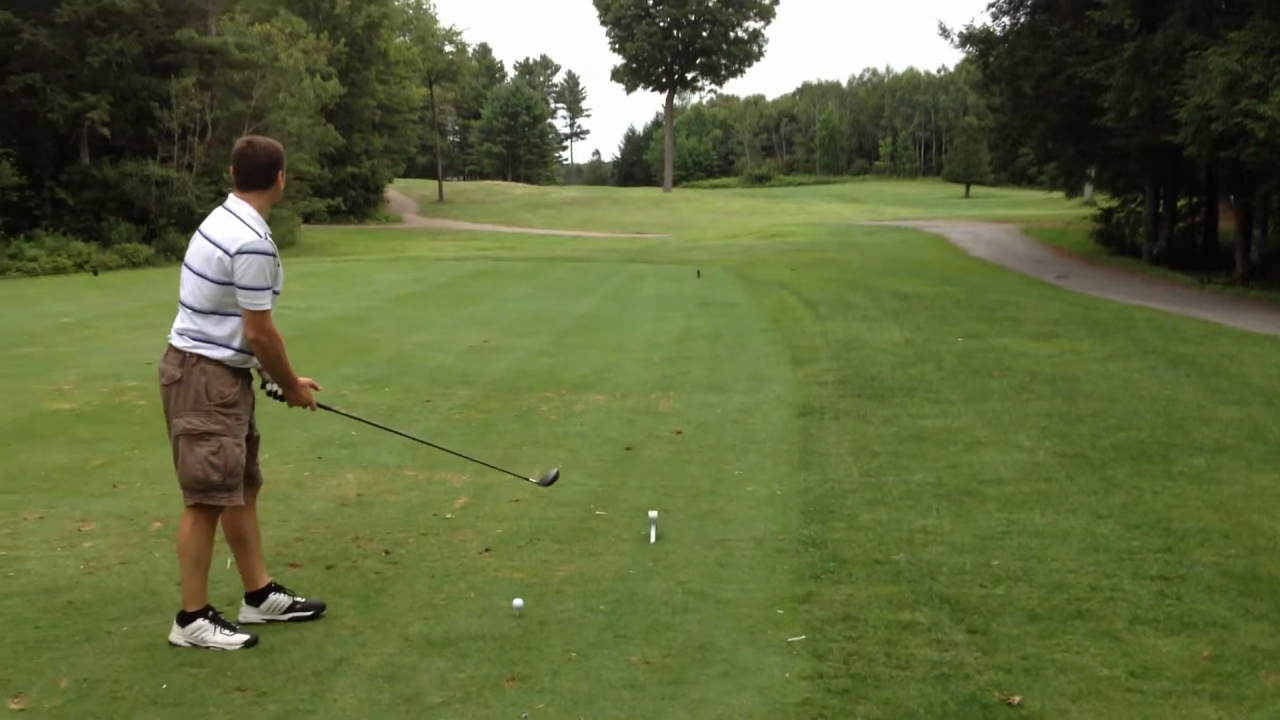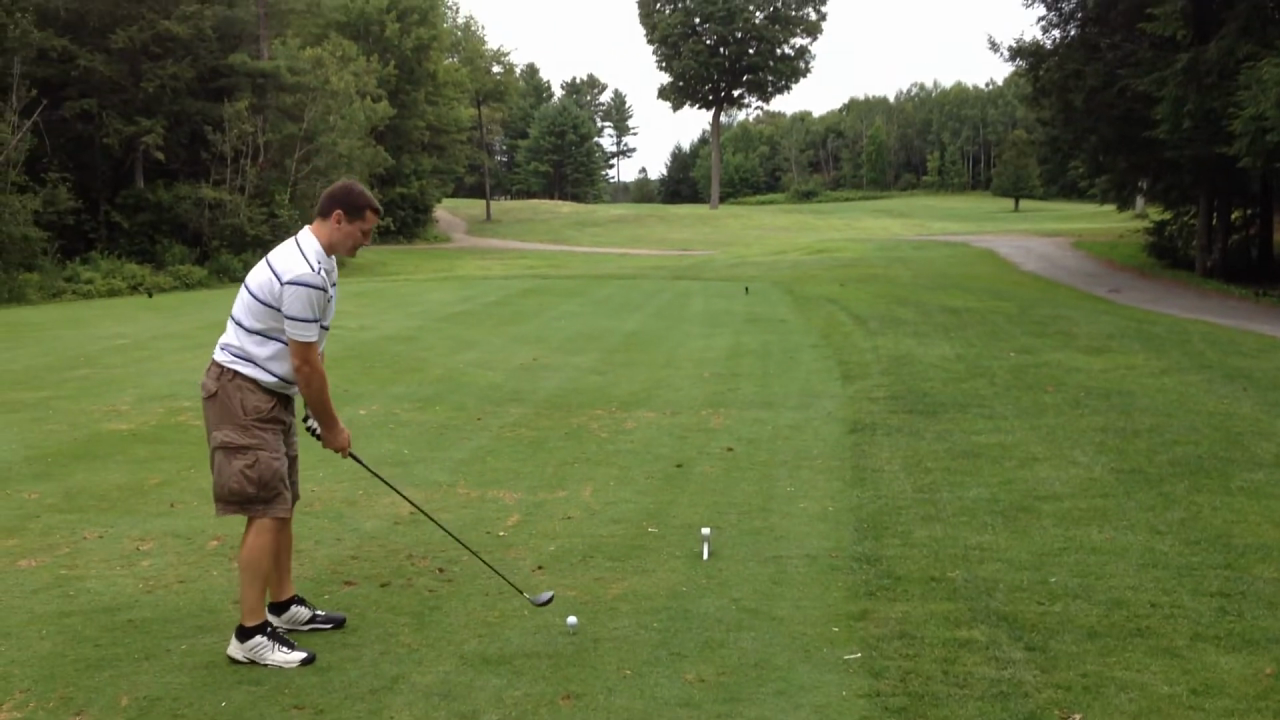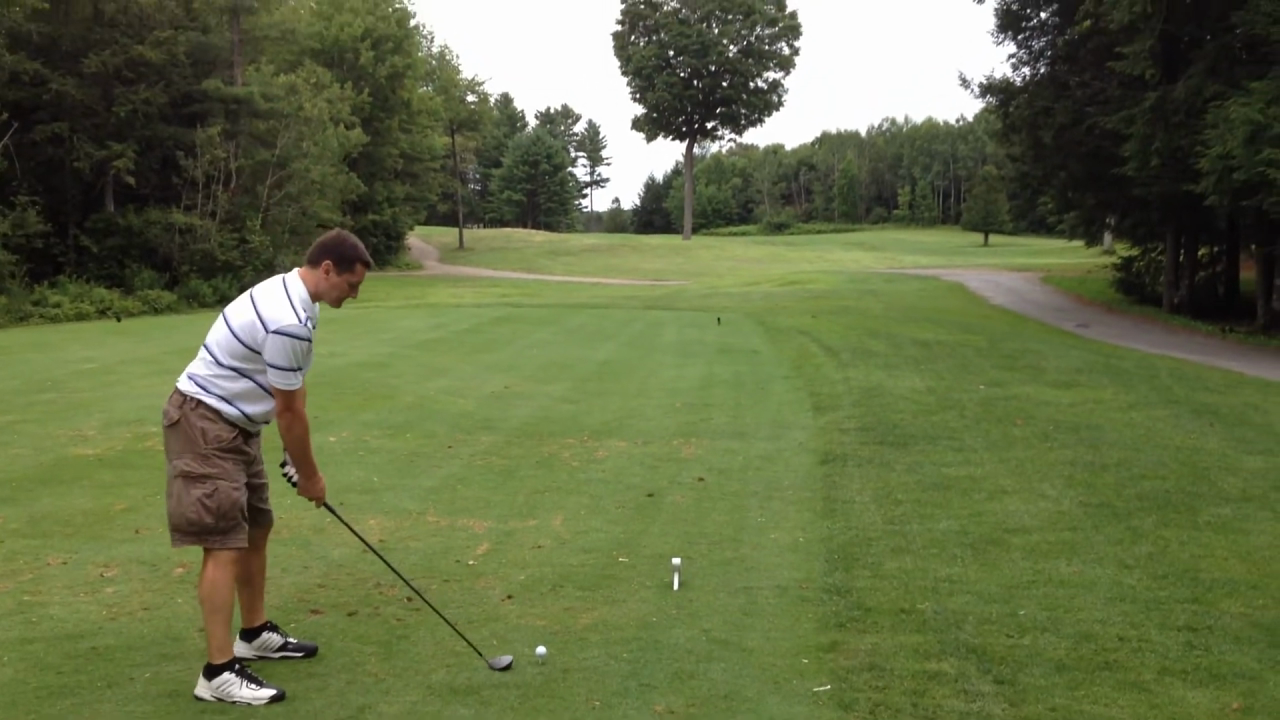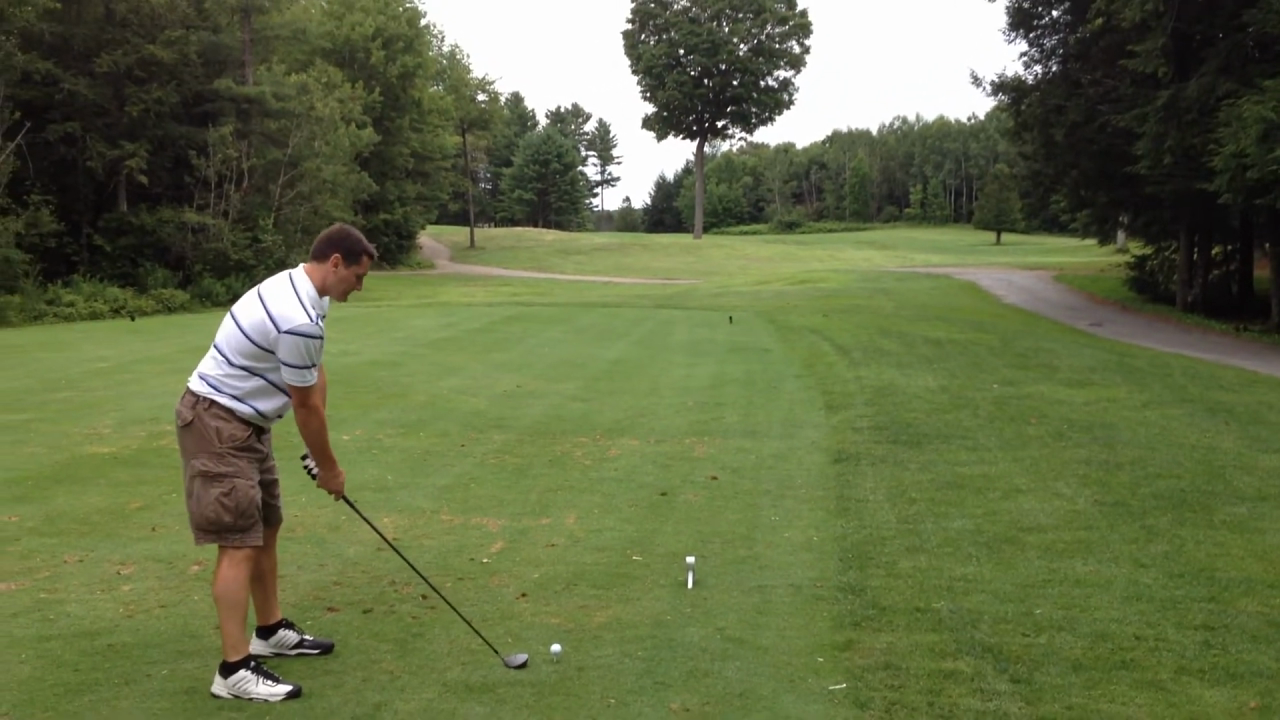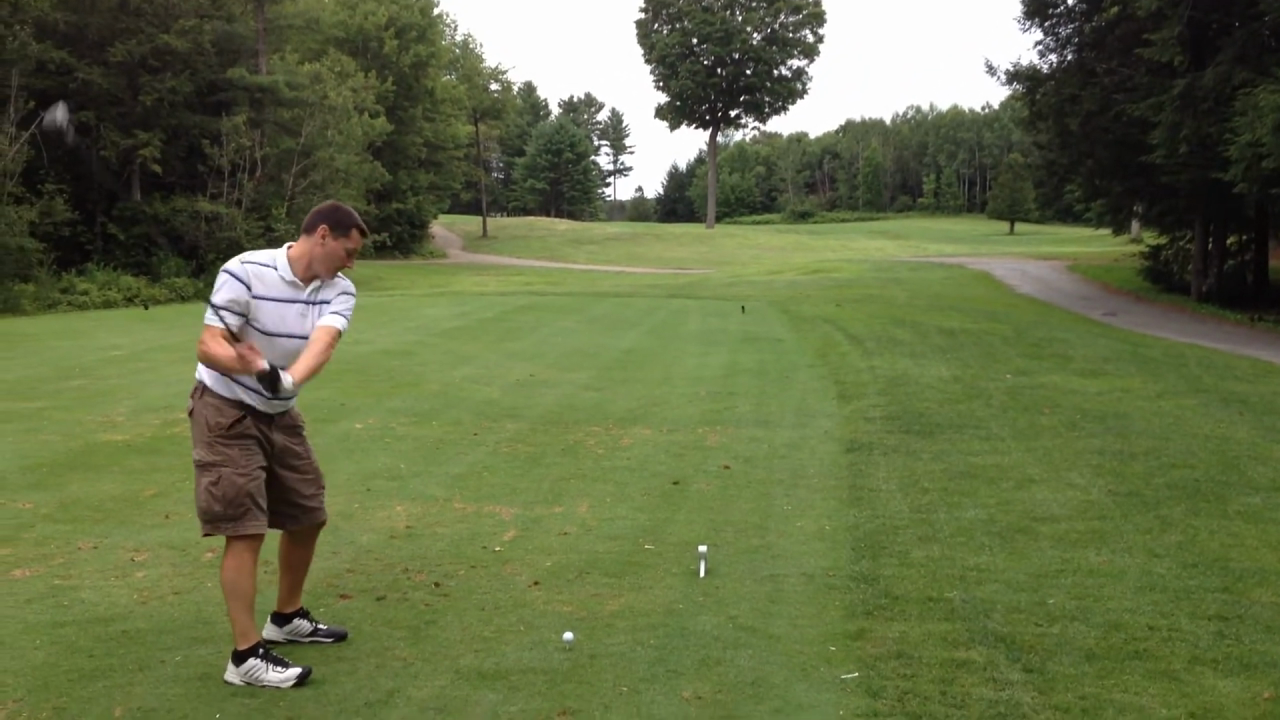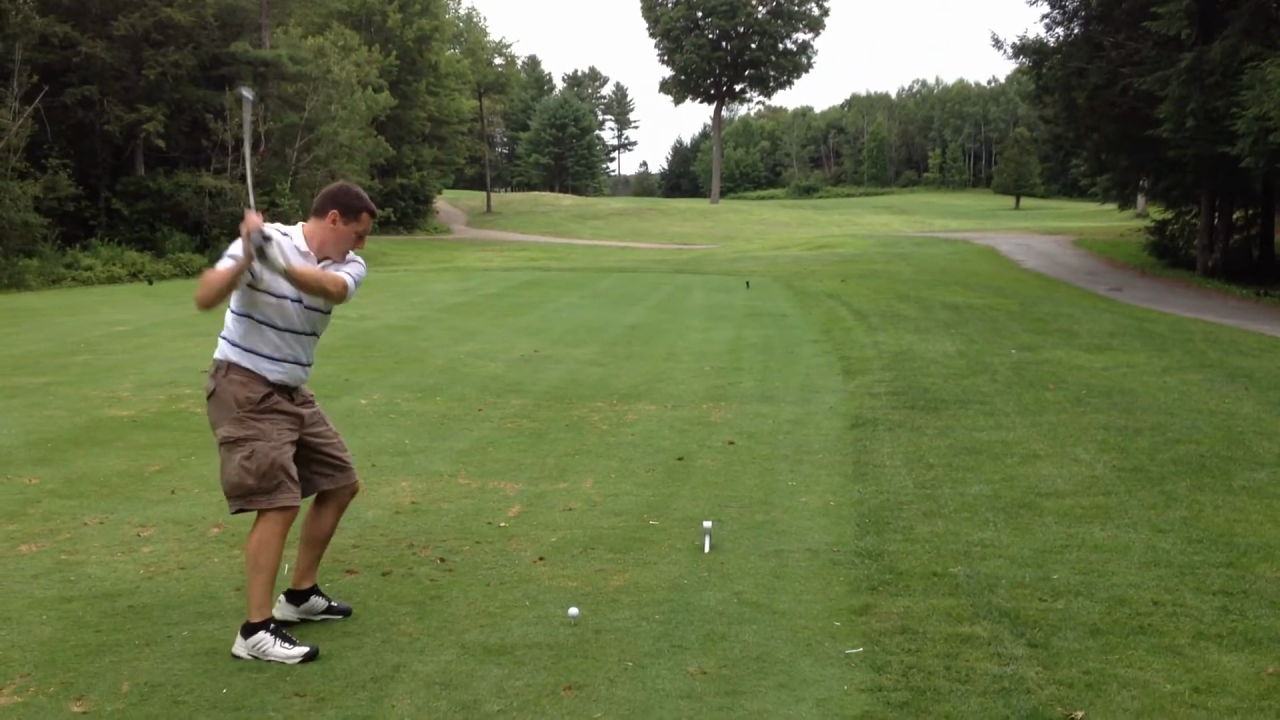
dt=0.5s
person 1, frame 1
left shoulder: (225, 221)
right shoulder: (252, 243)
right elbow: (259, 333)
left wrist: (282, 379)
right wrist: (292, 386)
left hip: (221, 371)
right hip: (206, 375)
left knee: (240, 489)
right knee: (209, 498)
left ankle: (260, 595)
right ankle: (192, 618)
person 1, frame 2
left shoulder: (317, 259)
right shoulder: (304, 275)
left elbow: (310, 350)
right elbow: (304, 364)
left wrist: (324, 418)
right wrist: (331, 426)
left hip: (268, 392)
right hip: (242, 391)
left knee: (280, 504)
right knee: (266, 510)
left ankle: (283, 606)
right ankle: (251, 632)
person 1, frame 3
left shoulder: (290, 291)
right shoulder: (288, 323)
left elbow: (292, 394)
right elbow: (288, 411)
left wrist: (299, 461)
right wrist: (309, 474)
left hip: (232, 422)
right hip: (204, 421)
left knee: (255, 531)
right knee: (224, 544)
left ankle: (254, 634)
right ankle: (219, 672)
person 1, frame 4
left shoulder: (301, 289)
right shoulder: (297, 321)
left elbow: (314, 379)
right elbow: (305, 405)
left wrist: (320, 454)
right wrist: (329, 466)
left hip: (244, 421)
right hip: (218, 421)
left knee: (265, 529)
right knee: (239, 542)
left ankle: (271, 630)
right ankle: (234, 668)
person 1, frame 5
left shoulder: (339, 291)
right shoulder: (246, 271)
left elbow: (322, 343)
right elbow: (208, 346)
left wrist: (291, 376)
right wrist: (246, 361)
left hip: (275, 414)
right hip: (225, 411)
left knee: (306, 520)
right knee: (244, 532)
left ankle: (288, 617)
right ankle: (246, 656)
person 1, frame 6
left shoulder: (351, 267)
right shoulder: (263, 248)
left elbow: (329, 292)
right elbow: (205, 297)
left wrist: (282, 259)
right wrist: (248, 252)
left hip: (290, 390)
right hip: (245, 386)
left knee: (340, 485)
right knee: (276, 504)
left ankle: (299, 593)
right ankle: (255, 630)
